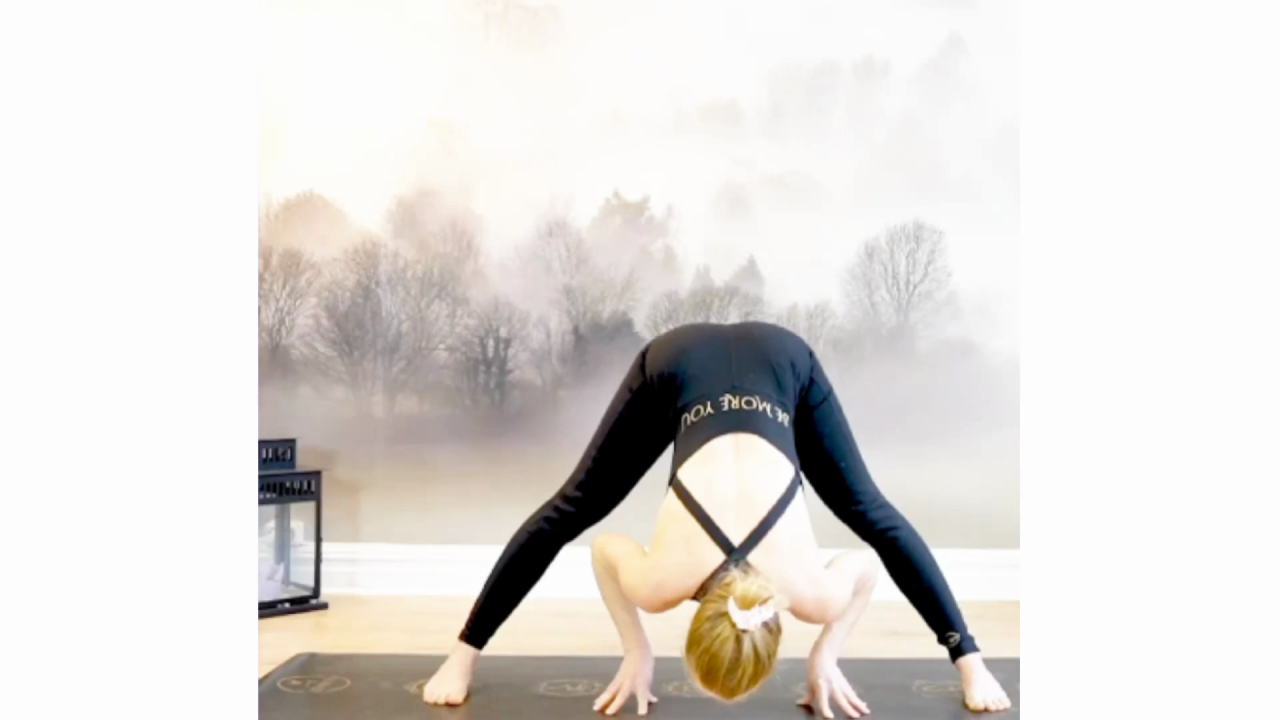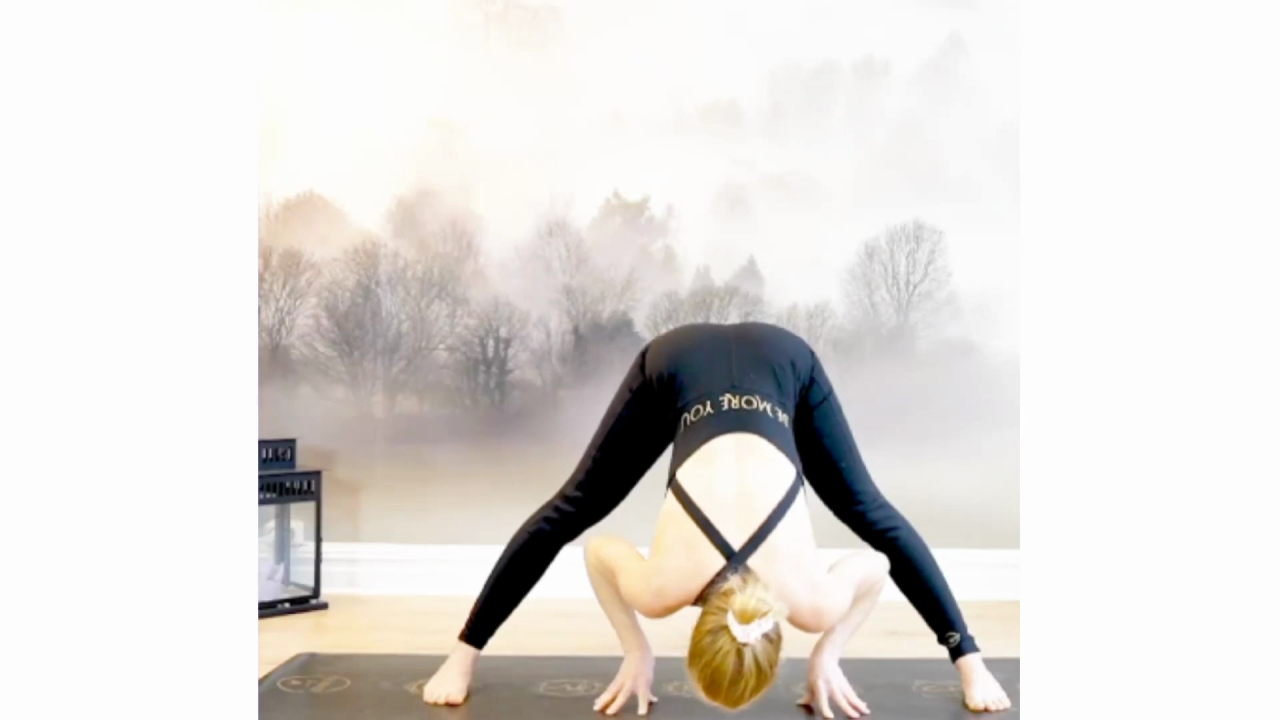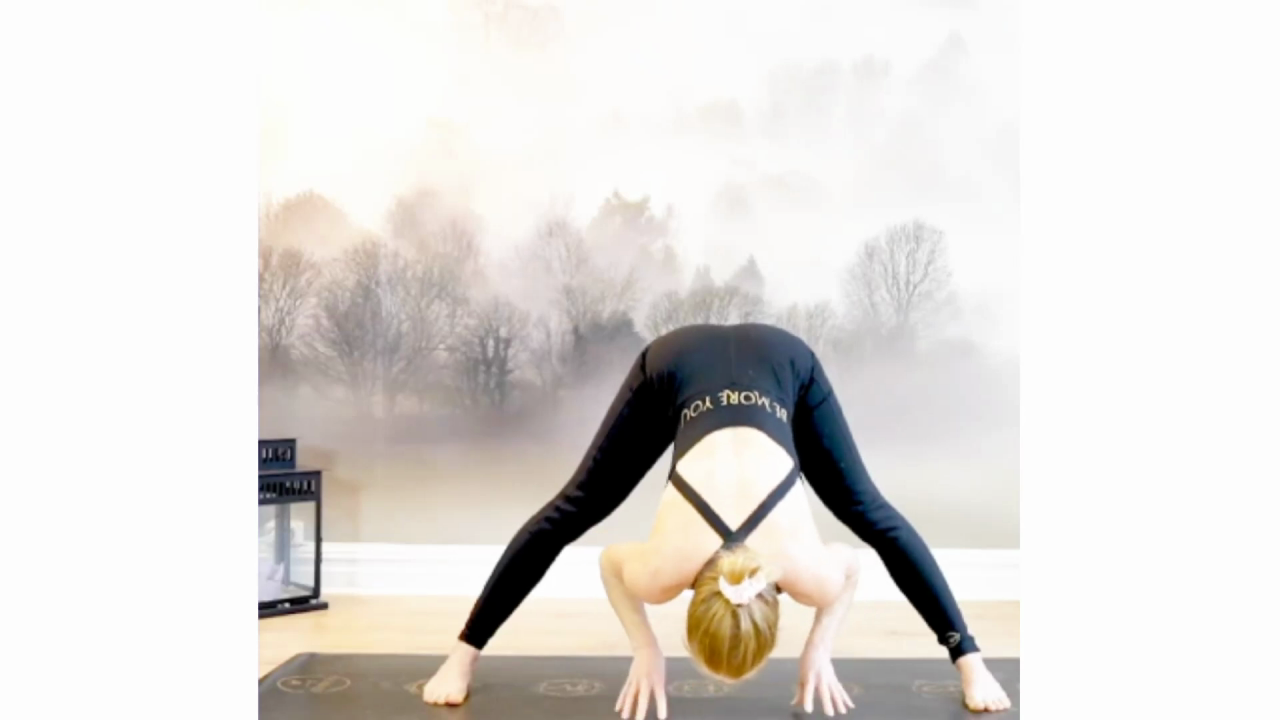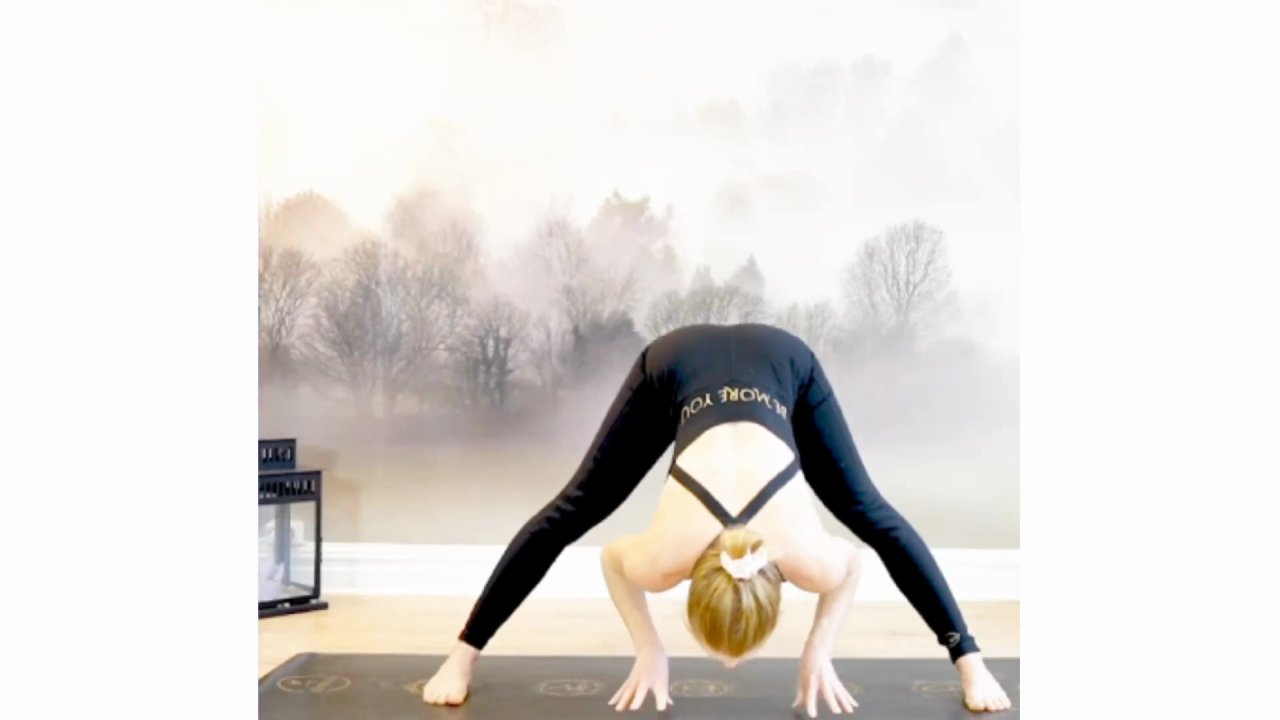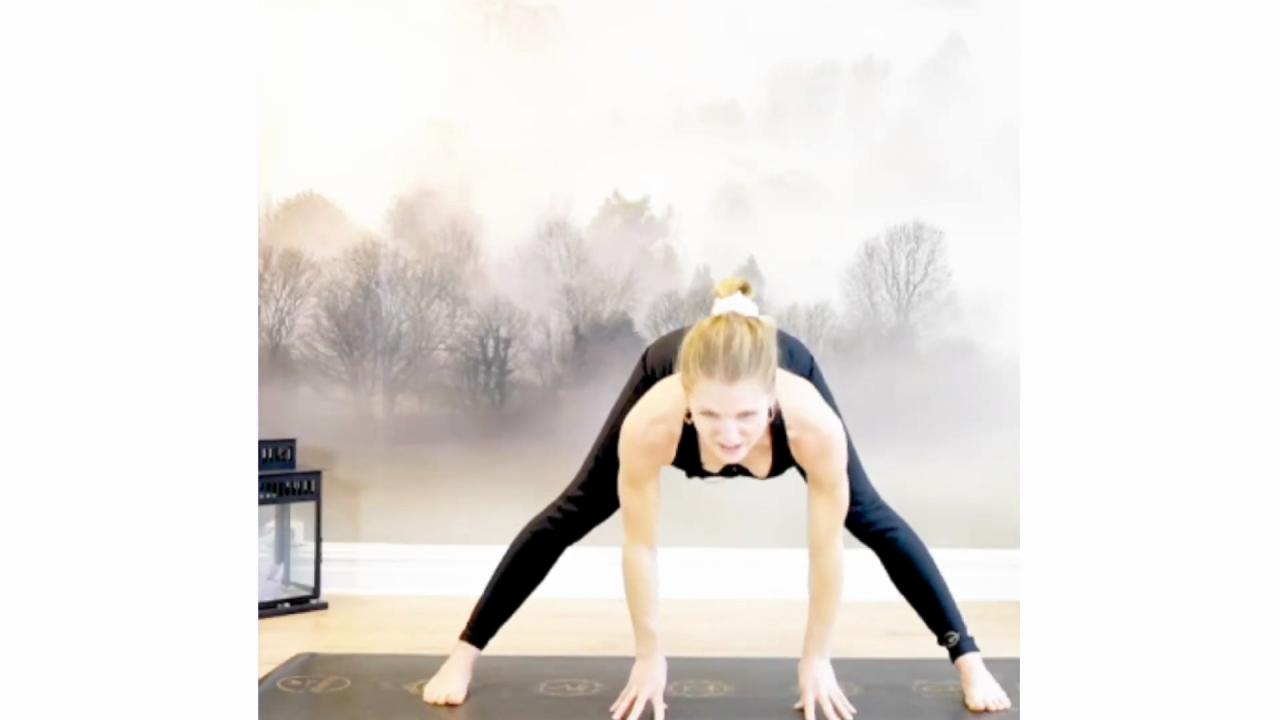
dt=1s
person 1, frame 1
left shoulder: (810, 595)
right shoulder: (661, 583)
left elbow: (867, 561)
right elbow: (601, 545)
left wrist: (825, 654)
right wrist: (636, 651)
left hip: (780, 359)
right hip: (680, 361)
left knee: (872, 515)
right knee: (570, 510)
left ankle: (969, 660)
right ankle: (464, 651)
person 1, frame 2
left shoulder: (810, 603)
right shoulder: (661, 589)
left elbow: (878, 560)
right elbow: (593, 548)
left wrist: (827, 656)
right wrist: (636, 652)
left hip: (781, 360)
right hip: (678, 361)
left knee: (872, 514)
right knee: (570, 511)
left ankle: (969, 659)
right ankle: (464, 651)
person 1, frame 3
left shoulder: (808, 573)
right shoulder: (662, 572)
left elbow: (852, 561)
right elbow: (609, 559)
left wrist: (819, 649)
right wrist: (645, 652)
left hip: (781, 361)
right hip: (678, 362)
left knee: (872, 515)
right knee: (571, 510)
left ankle: (969, 658)
right ankle: (465, 651)
person 1, frame 4
left shoulder: (808, 560)
right shoulder: (662, 560)
left elbow: (853, 560)
right elbow: (611, 558)
left wrist: (819, 650)
right wrist: (649, 652)
left hip: (781, 360)
right hip: (678, 362)
left knee: (871, 516)
right knee: (572, 511)
left ankle: (968, 659)
right ankle: (464, 651)
person 1, frame 5
left shoulder: (814, 423)
right shoulder: (649, 422)
left elbow: (827, 549)
right elbow: (639, 545)
left wrist: (817, 659)
right wrist: (648, 657)
left hip: (790, 357)
right hip: (667, 358)
left knee: (871, 519)
right knee: (571, 514)
left ankle: (969, 661)
right ankle: (465, 652)
